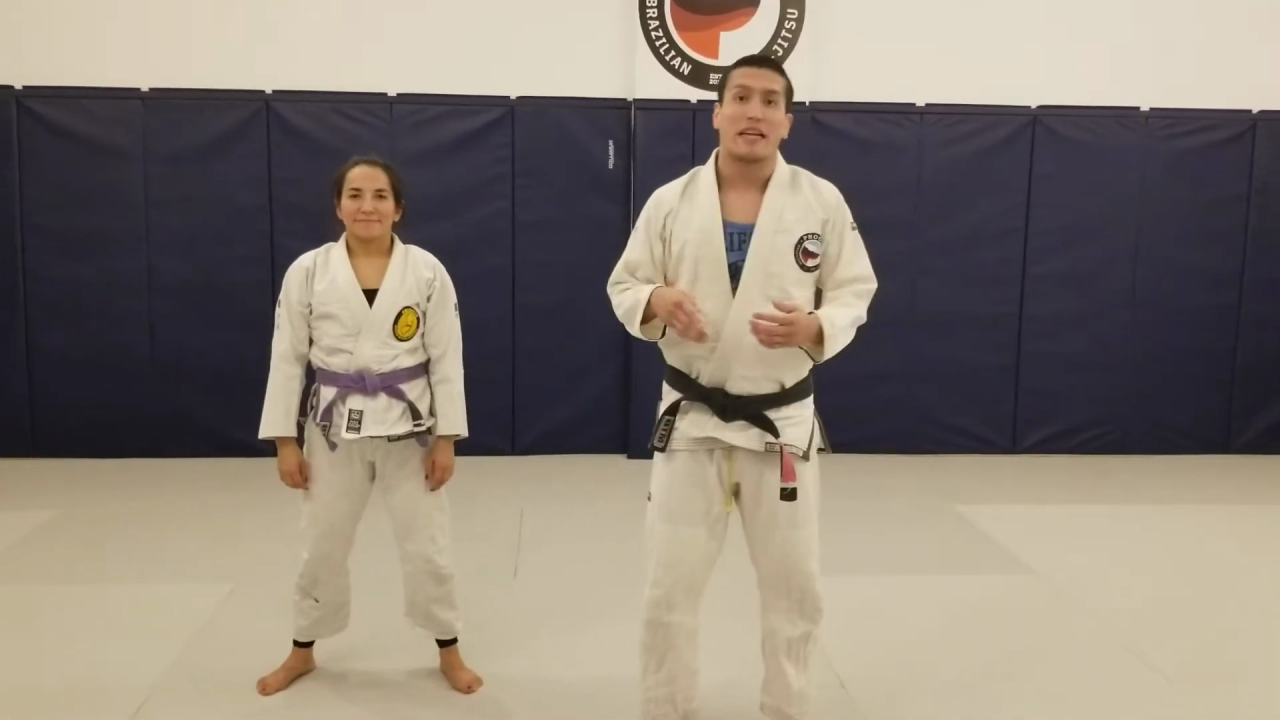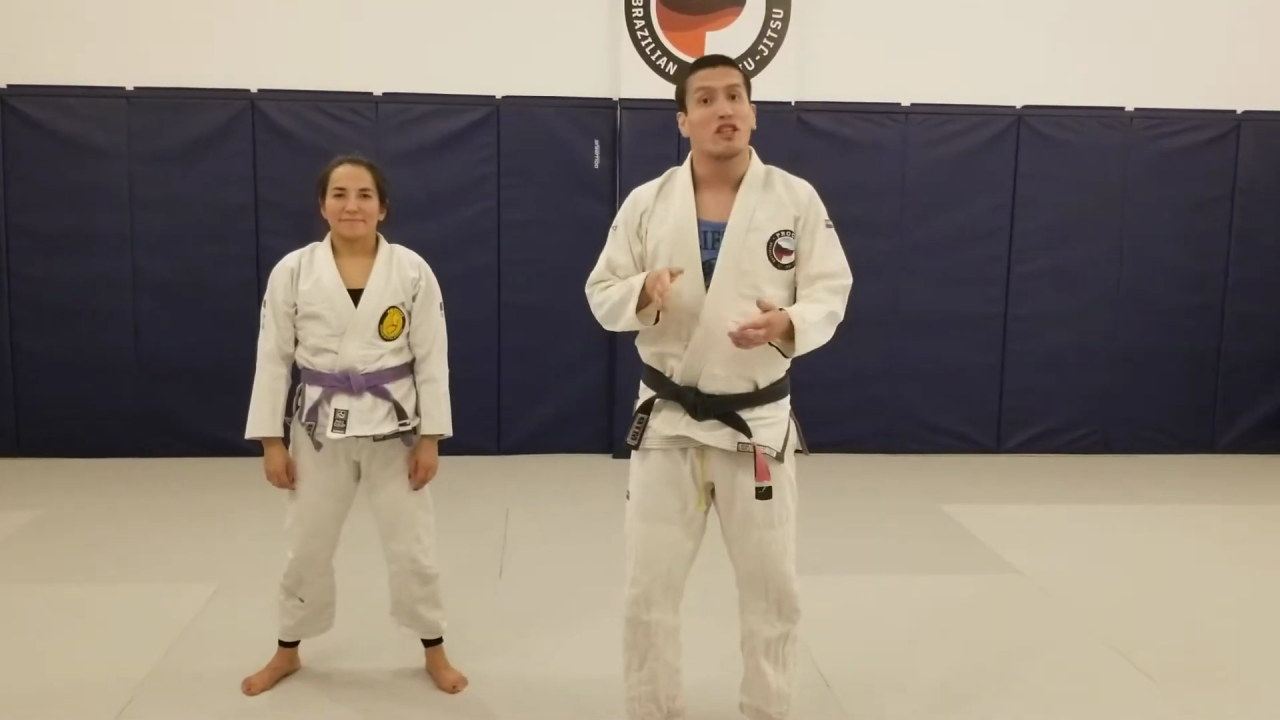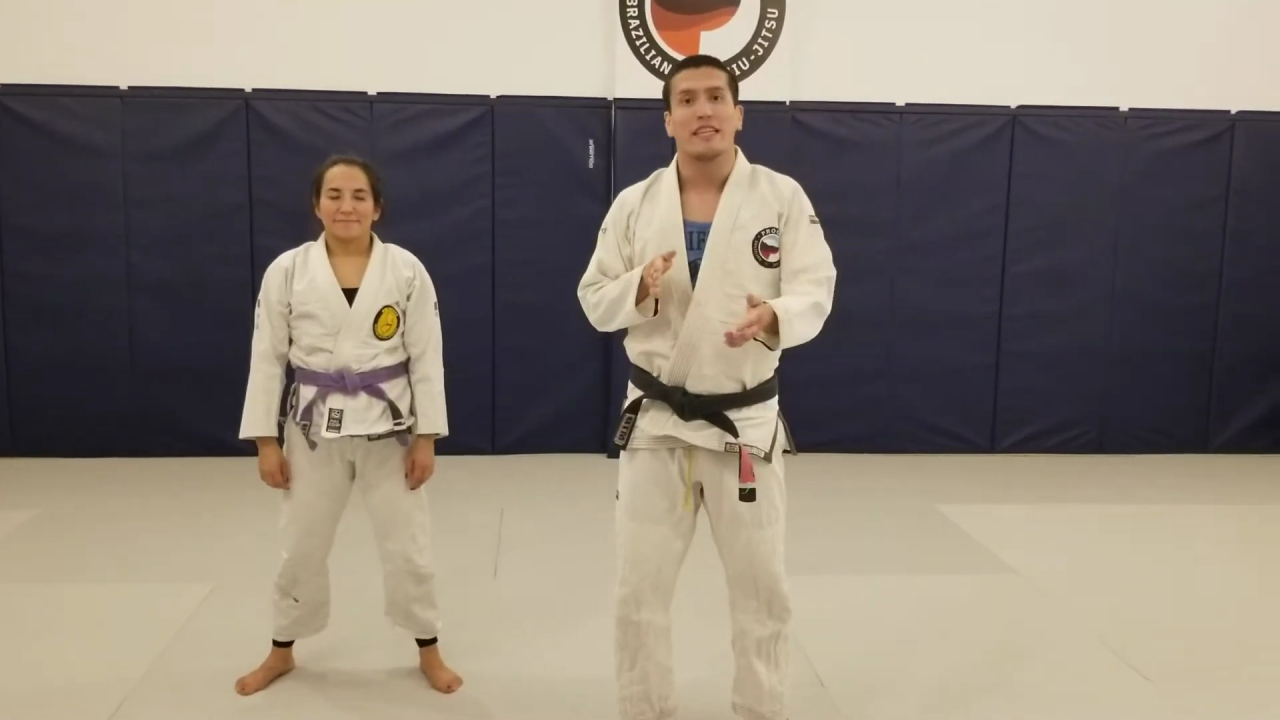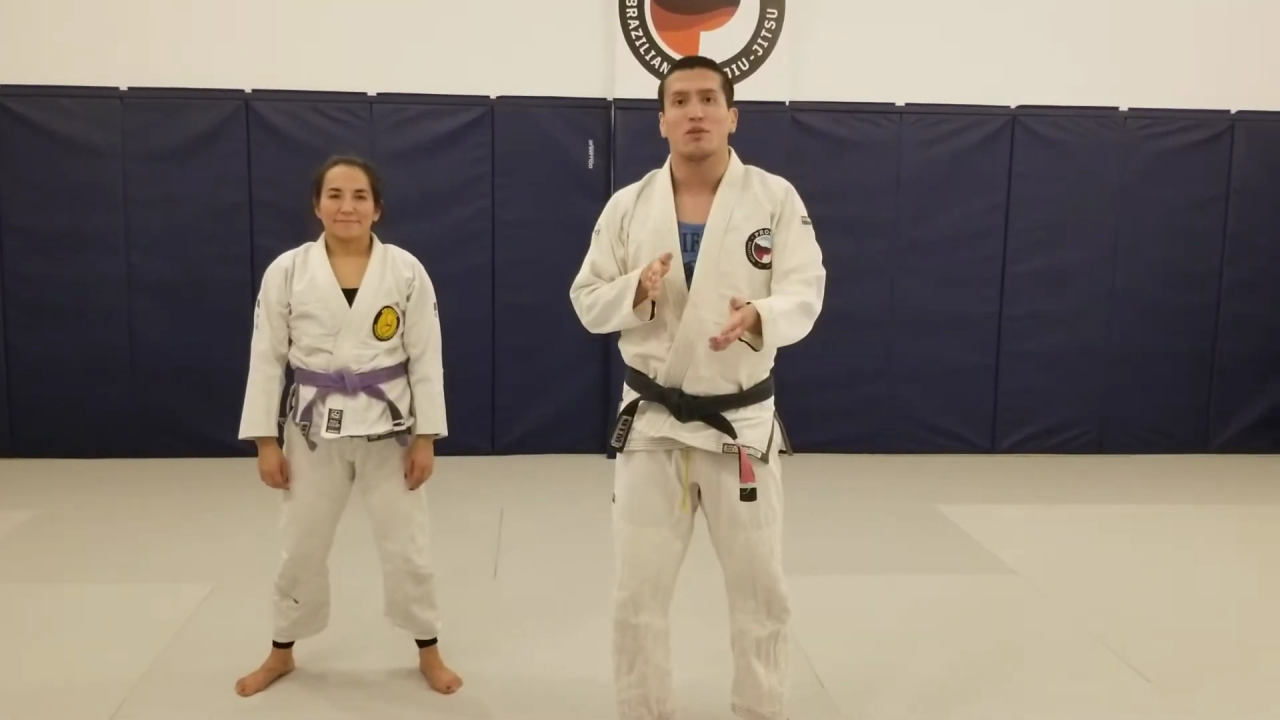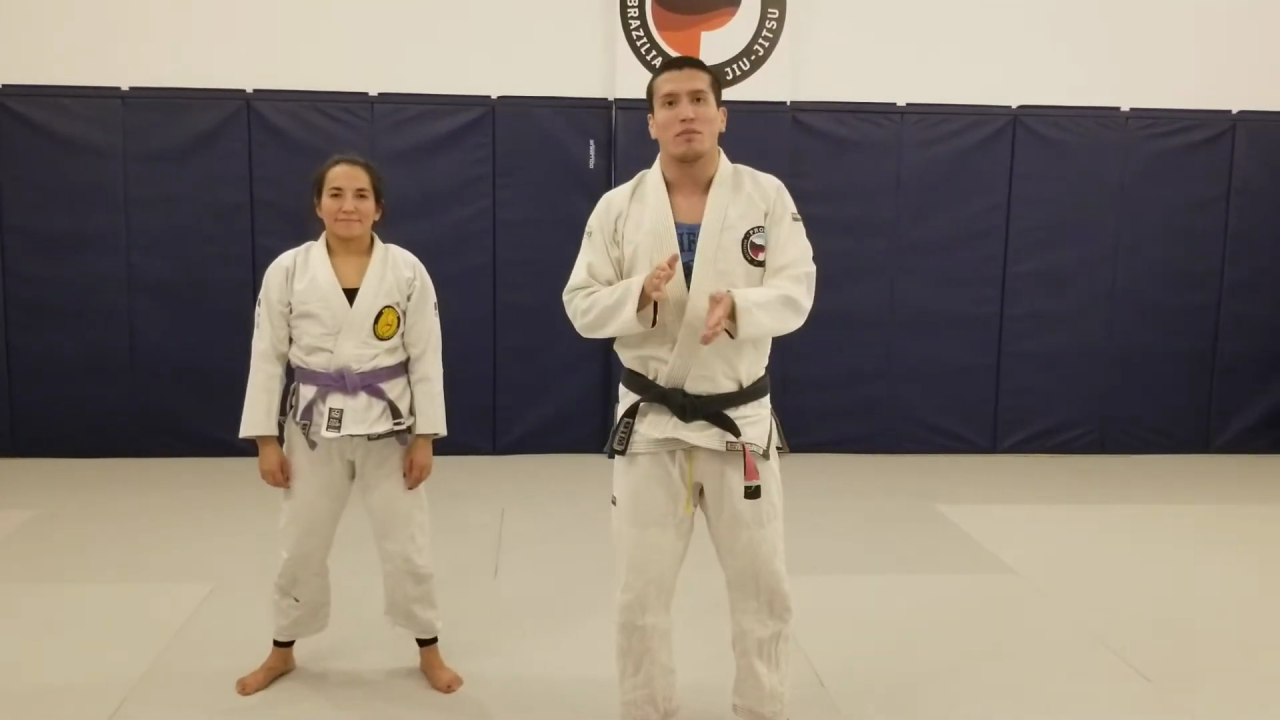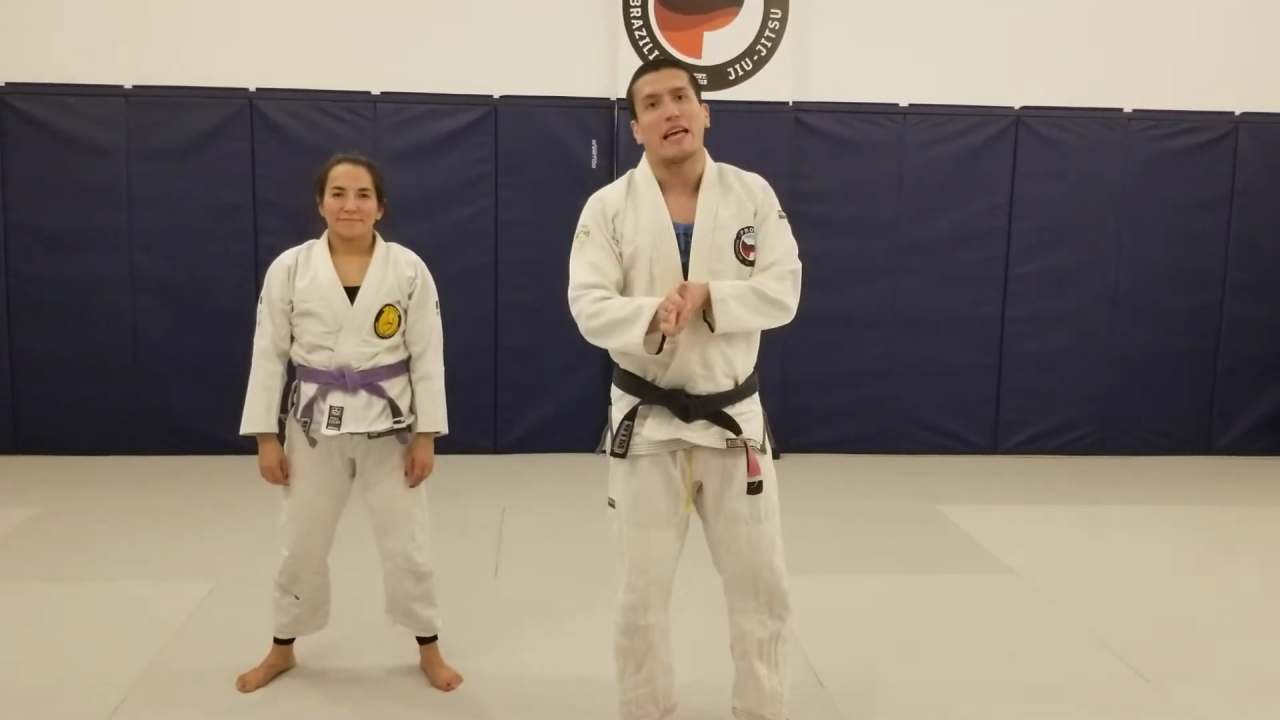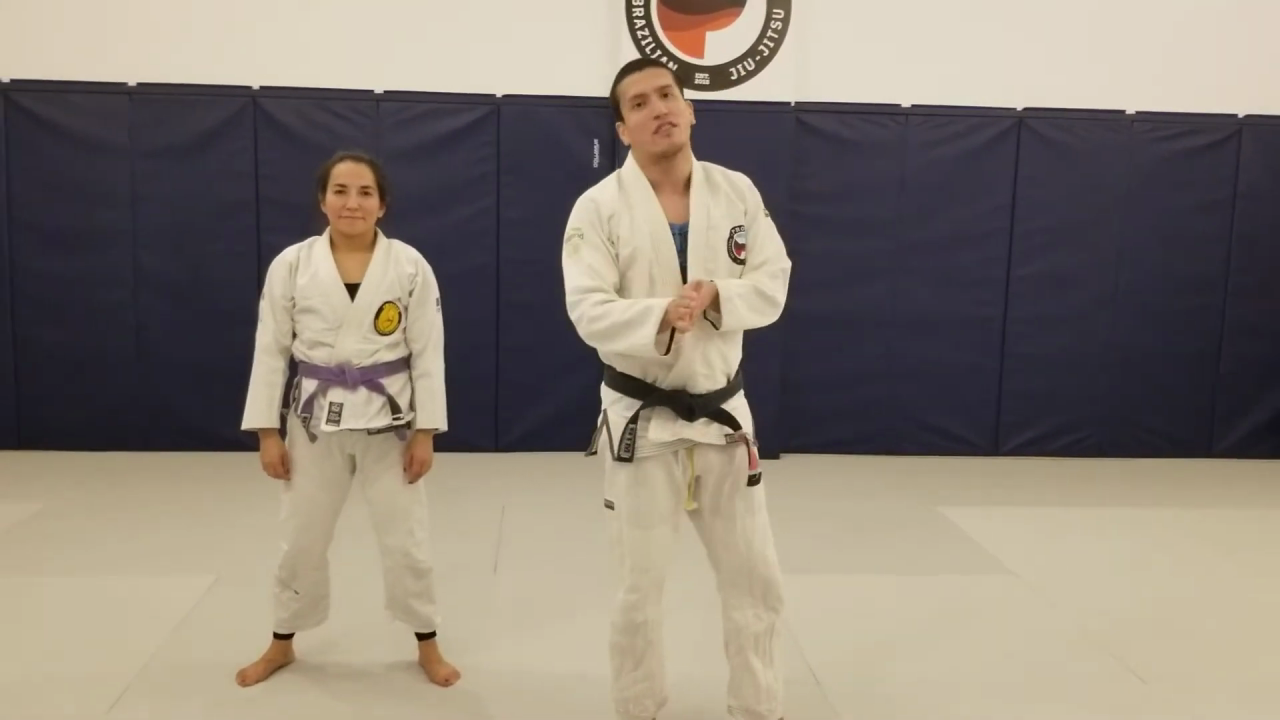
dt=0.2s
person 1, frame 1
left shoulder: (821, 200)
right shoulder: (671, 201)
left elbow: (854, 294)
right elbow: (622, 289)
left wrist: (814, 328)
right wrist: (656, 305)
left hip: (782, 423)
right hip: (692, 421)
left knee: (794, 586)
right knee: (670, 587)
person 1, frame 2
left shoulder: (796, 198)
right shoulder: (646, 202)
left elbow: (830, 295)
right elbow: (601, 296)
left wrist: (787, 324)
right wrist: (643, 294)
left hip: (757, 422)
right hip: (668, 421)
left knee: (771, 587)
right knee: (650, 586)
person 1, frame 3
left shoulder: (782, 196)
right shoulder: (634, 203)
left elbow: (814, 292)
right elbow: (595, 300)
left wrist: (772, 317)
right wrist: (640, 287)
left hip: (745, 422)
right hip: (655, 420)
left knee: (761, 585)
right knee: (641, 587)
person 1, frame 4
left shoulder: (776, 198)
right shoulder: (628, 205)
left elbow: (804, 295)
right elbow: (589, 302)
left wrist: (756, 318)
right wrist: (638, 289)
left hip: (742, 422)
right hip: (652, 421)
left knee: (760, 586)
right knee: (639, 590)
person 1, frame 5
left shoulder: (767, 194)
right shoulder: (618, 207)
left elbow: (795, 294)
right elbow: (583, 307)
left wrist: (733, 305)
right wrist: (642, 292)
left hip: (740, 421)
right hip: (650, 421)
left knee: (762, 586)
right knee: (642, 591)
person 1, frame 6
left shoulder: (751, 193)
right shoulder: (608, 206)
left elbow: (781, 292)
right elbow: (590, 307)
left wrist: (707, 298)
right wrist: (655, 316)
left hip: (733, 418)
right hip: (646, 420)
left knee: (761, 585)
right knee: (642, 590)
person 1, frame 7
left shoulder: (736, 191)
right shoulder: (598, 207)
left elbow: (772, 286)
right elbow: (590, 310)
left wrist: (714, 296)
right wrist: (664, 316)
left hip: (724, 413)
right hip: (642, 418)
left knee: (754, 579)
right knee: (640, 586)
person 2, frame 1
left shoulder: (426, 270)
right shoulder: (307, 271)
left elbow: (447, 359)
right elbow: (287, 358)
left wrist: (446, 439)
right wrist: (285, 440)
left hip: (408, 426)
right hip: (335, 427)
left knee: (427, 545)
right knee: (321, 545)
left ankle: (449, 651)
right ankle: (302, 651)
person 2, frame 2
left shoulder: (412, 270)
right shoulder: (292, 271)
left elbow: (431, 358)
right elbow: (273, 358)
left wrist: (430, 438)
right wrist: (271, 441)
left hip: (394, 426)
right hip: (320, 427)
left knee: (412, 544)
right knee: (306, 545)
left ankle: (434, 650)
right ankle: (287, 651)
person 2, frame 3
left shoulder: (406, 270)
right shoulder: (286, 270)
left elbow: (427, 358)
right elbow: (267, 358)
left wrist: (426, 438)
right wrist: (266, 441)
left hip: (389, 425)
right hip: (315, 426)
left knee: (407, 544)
right knee: (301, 546)
left ankle: (428, 650)
right ankle: (281, 651)
person 2, frame 4
left shoulder: (406, 270)
right shoulder: (286, 271)
left elbow: (426, 358)
right elbow: (266, 358)
left wrist: (426, 437)
right wrist: (265, 441)
left hip: (388, 425)
right hip: (315, 427)
left knee: (407, 544)
right knee: (301, 546)
left ankle: (428, 651)
right ankle: (282, 652)
person 2, frame 5
left shoulder: (406, 270)
right shoulder: (287, 270)
left elbow: (426, 358)
right elbow: (267, 357)
left wrist: (425, 437)
right wrist: (266, 439)
left hip: (388, 424)
right hip: (315, 426)
left knee: (406, 545)
right knee: (301, 546)
left ankle: (429, 650)
right ankle: (282, 651)
person 2, frame 6
left shoulder: (408, 268)
right shoulder: (288, 268)
left elbow: (427, 356)
right elbow: (268, 355)
left wrist: (426, 435)
right wrist: (266, 437)
left hip: (389, 423)
right hip: (315, 424)
left knee: (407, 543)
right knee: (301, 544)
left ankle: (429, 648)
right ankle: (282, 649)
person 2, frame 7
left shoulder: (410, 266)
right shoulder: (291, 264)
left elbow: (428, 353)
right elbow: (270, 351)
left wrist: (426, 432)
right wrist: (267, 432)
left hip: (389, 420)
right hip: (316, 419)
left knee: (406, 539)
right knee: (301, 538)
left ankle: (427, 644)
right ankle: (282, 643)
